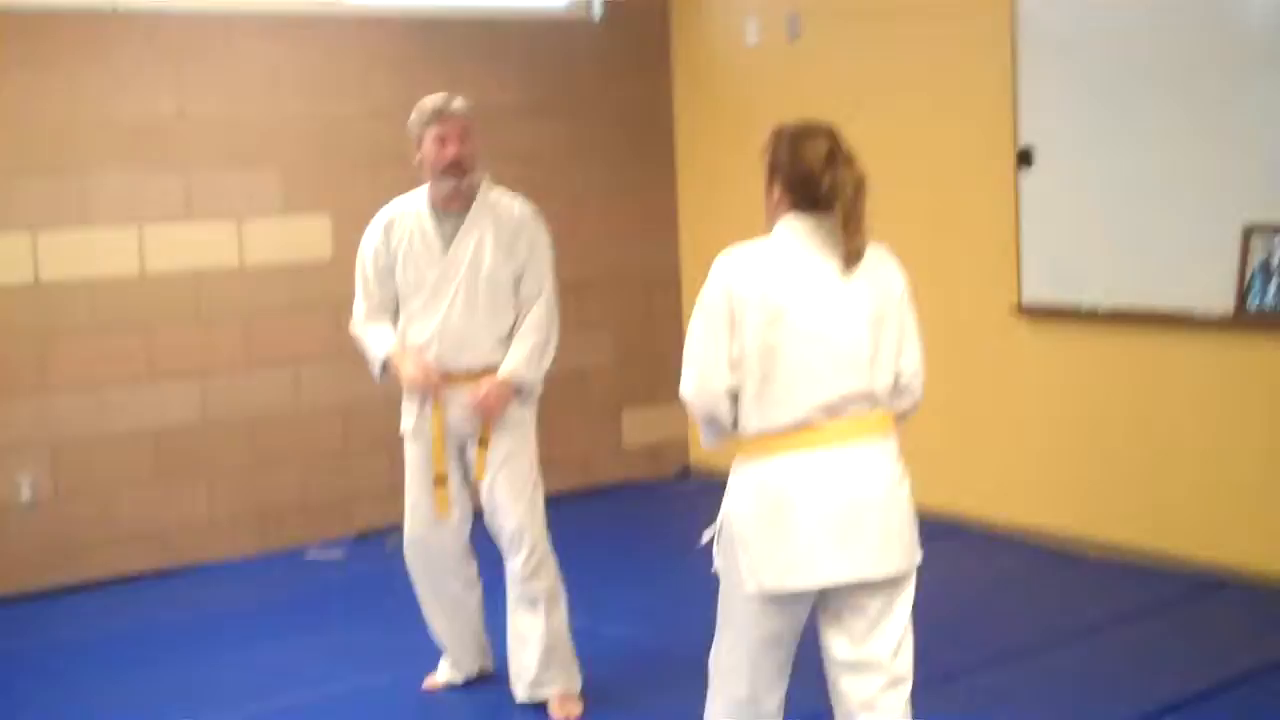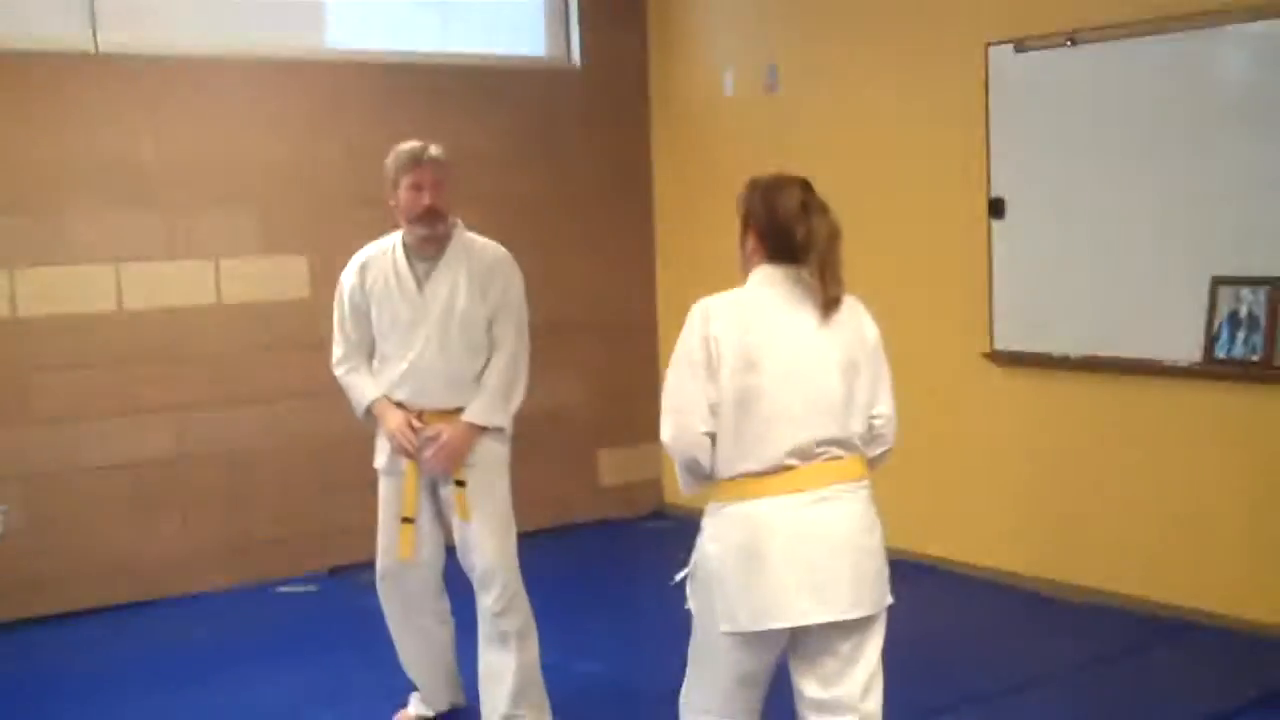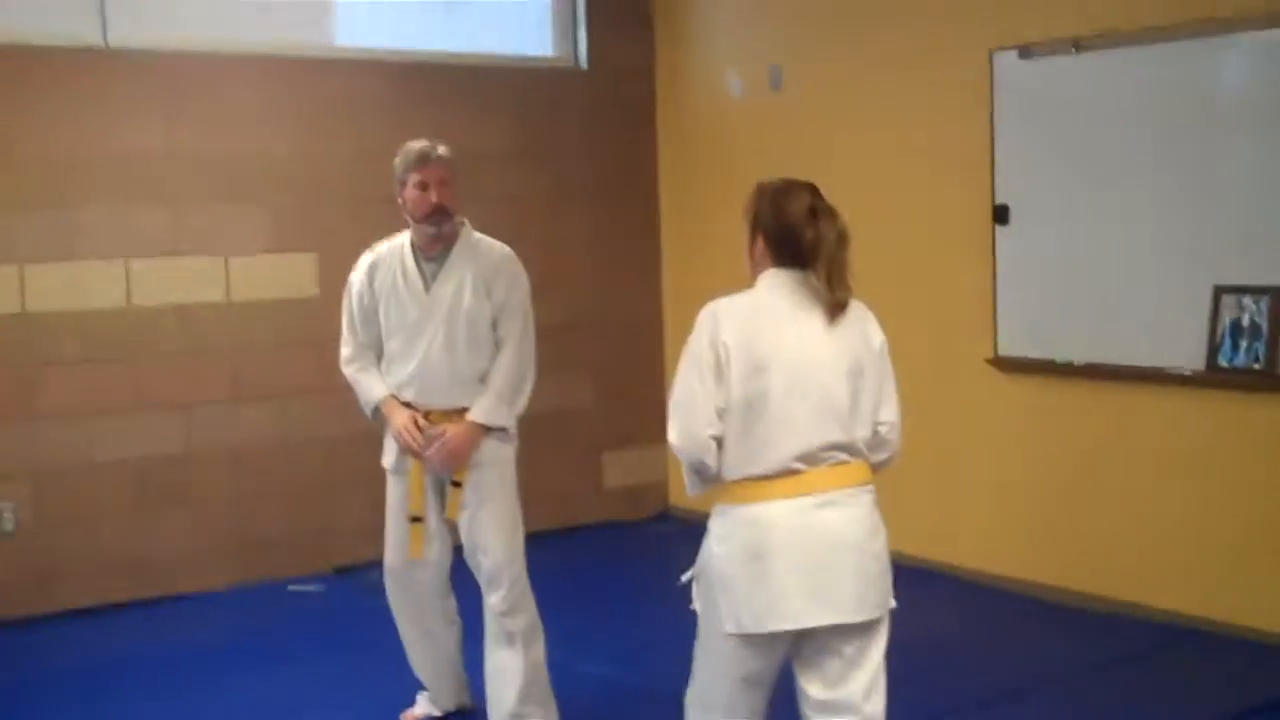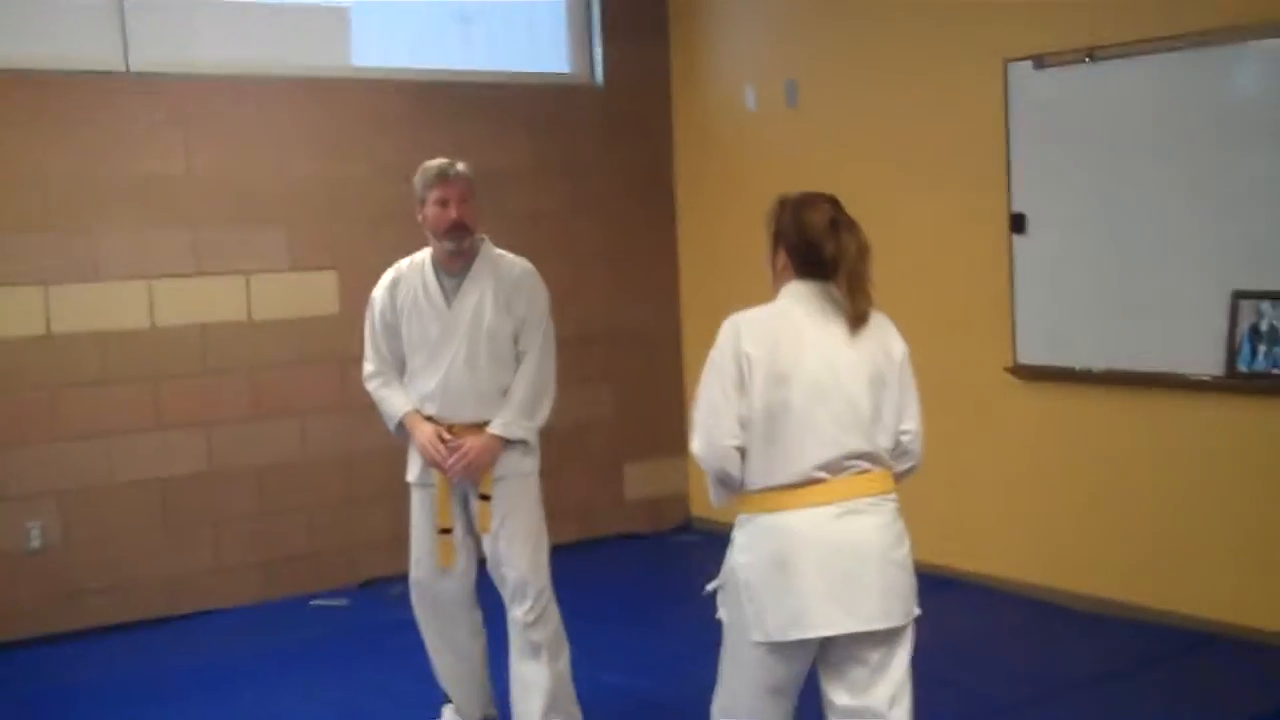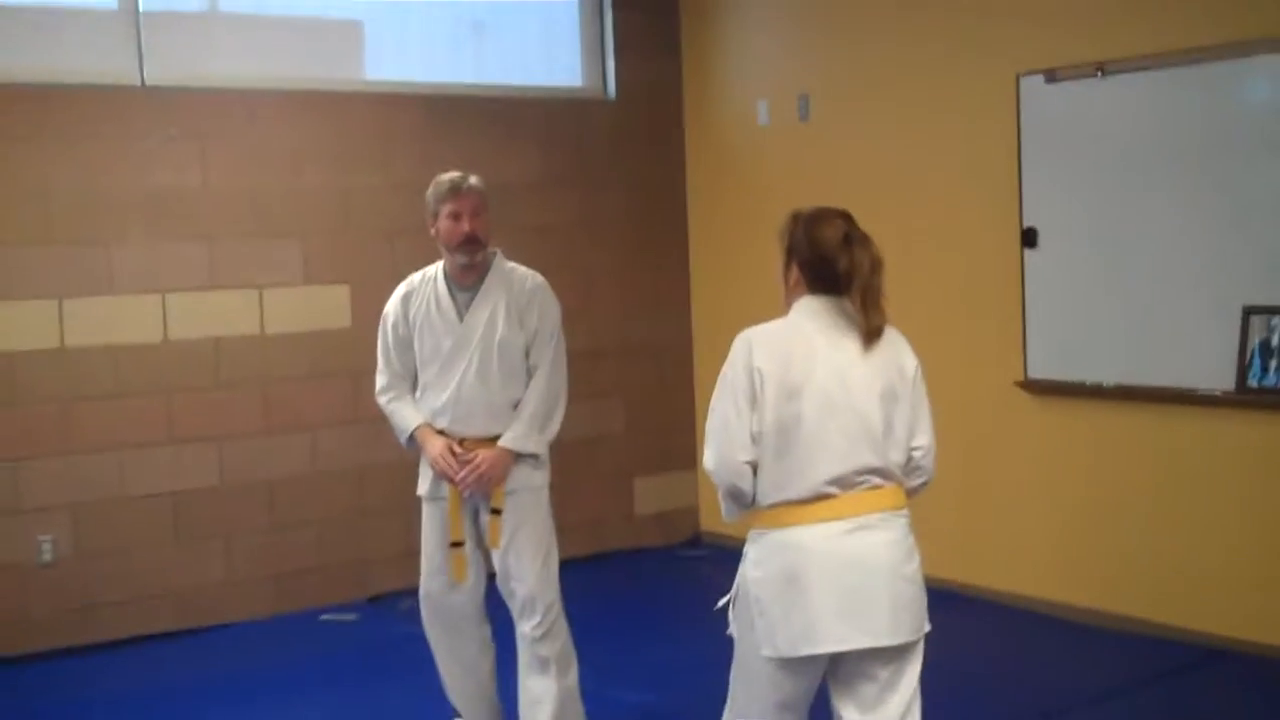
dt=0.2s
person 1, frame 1
left shoulder: (516, 218)
right shoulder: (390, 226)
left elbow: (540, 312)
right elbow: (368, 314)
left wrist: (508, 380)
right wrist: (398, 358)
left hip: (497, 398)
right hip: (428, 402)
left knee: (522, 531)
right knee: (430, 537)
right ankle: (465, 654)
person 1, frame 2
left shoulder: (490, 262)
right shoulder: (367, 268)
left elbow: (510, 356)
right elbow: (349, 356)
left wrist: (471, 425)
right wrist: (384, 410)
left hip: (472, 437)
right hip: (403, 438)
left knee: (493, 569)
right knee: (401, 570)
person 1, frame 3
left shoulder: (496, 262)
right shoulder: (375, 268)
left elbow: (516, 355)
right elbow: (357, 355)
left wrist: (474, 424)
right wrist: (391, 409)
left hip: (479, 437)
right hip: (410, 437)
left knee: (500, 568)
right knee: (409, 569)
person 1, frame 4
left shoulder: (516, 277)
right shoulder: (396, 285)
left elbow: (536, 370)
right elbow: (380, 372)
left wrist: (495, 437)
right wrist: (415, 424)
left hip: (503, 451)
right hip: (433, 453)
left knee: (526, 583)
right knee: (435, 584)
person 1, frame 5
left shoulder: (529, 290)
right shoulder: (409, 298)
left elbow: (548, 384)
right elbow: (391, 386)
left wrist: (505, 450)
right wrist: (427, 438)
left hip: (513, 465)
right hip: (443, 466)
left knee: (534, 597)
right knee: (446, 598)
person 2, frame 1
left shoulder: (740, 268)
right shoulder: (880, 266)
left elbow: (707, 394)
right elbow: (907, 384)
left hip: (777, 490)
right hip: (870, 483)
left knee: (747, 670)
right knee: (874, 668)
person 2, frame 2
left shoulder: (717, 317)
right shoulder: (853, 316)
left elbow: (687, 440)
right elbow: (880, 430)
left hip: (751, 534)
right hip: (841, 527)
person 2, frame 3
left shoulder: (725, 320)
right shoulder: (859, 321)
left elbow: (694, 440)
right elbow: (885, 435)
left wrist: (718, 483)
left hip: (757, 535)
right hip: (847, 529)
person 2, frame 4
left shoulder: (747, 331)
right shoulder: (881, 332)
left elbow: (718, 451)
right elbow: (906, 445)
left wrist: (743, 492)
left hip: (780, 544)
right hip: (870, 538)
person 2, frame 5
left shoulder: (759, 346)
right shoulder: (893, 347)
left elbow: (730, 465)
right elbow: (918, 461)
left wrist: (753, 507)
left hip: (792, 561)
right hip: (881, 553)
